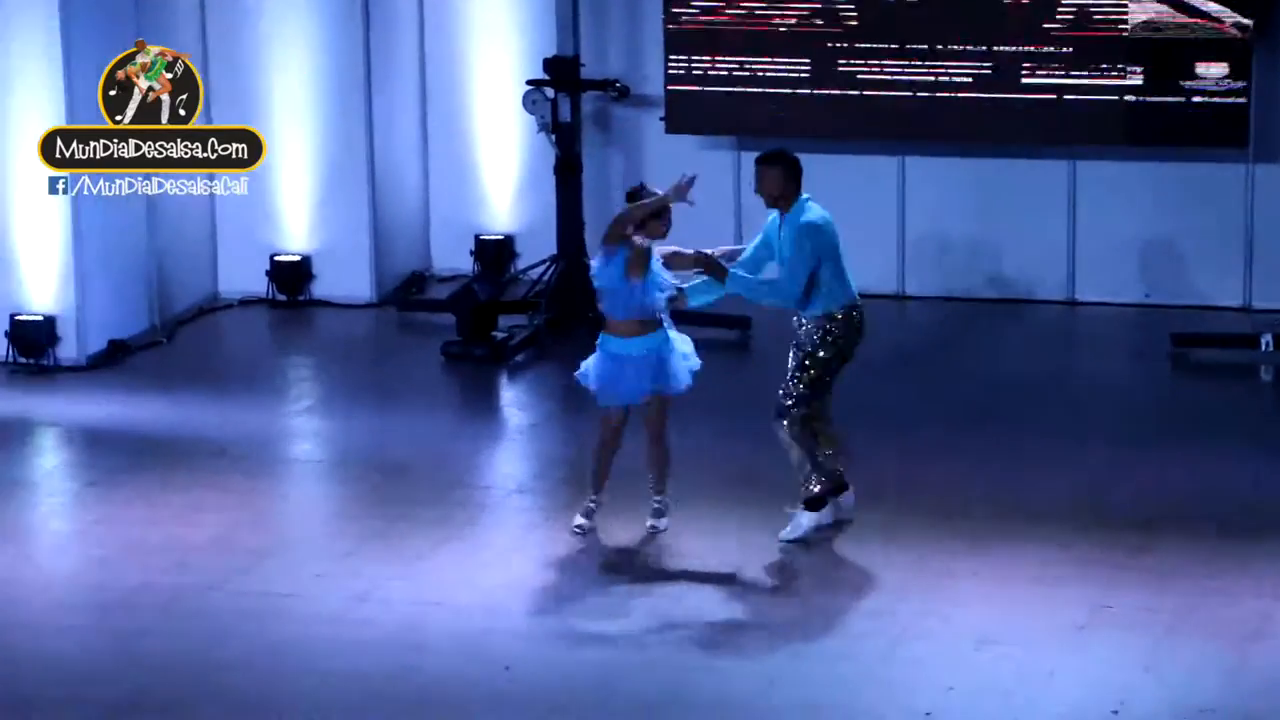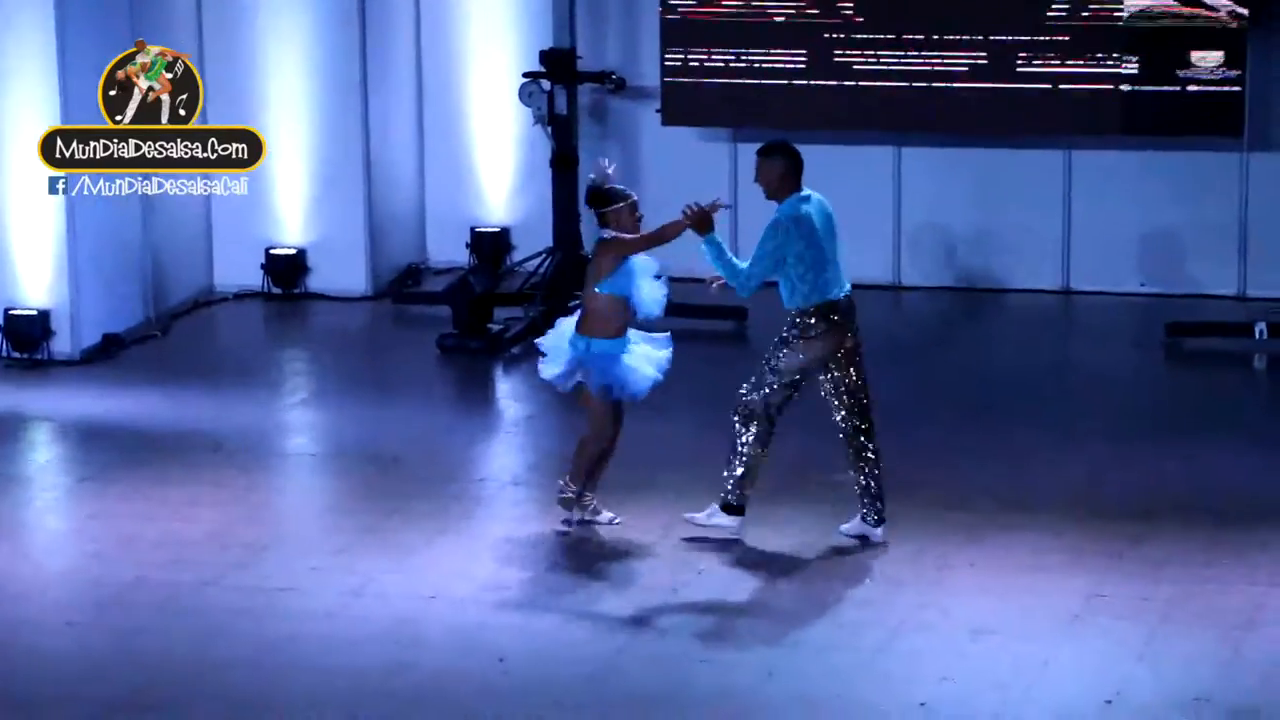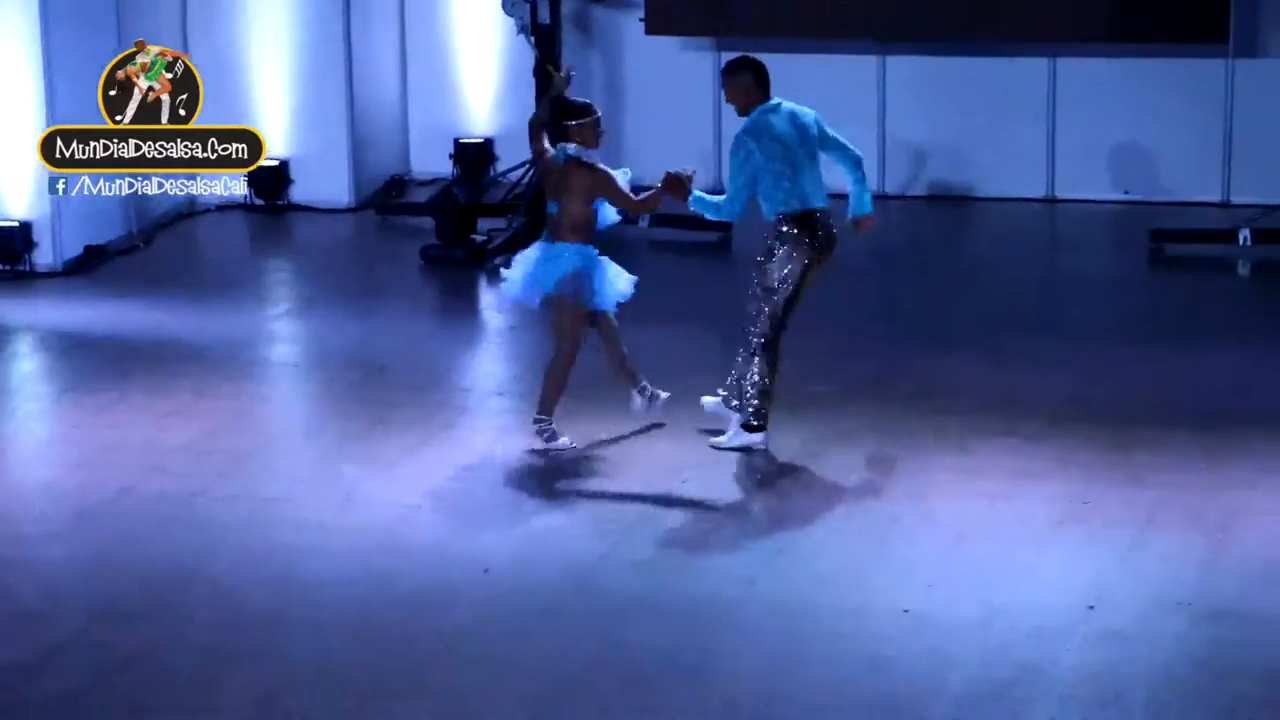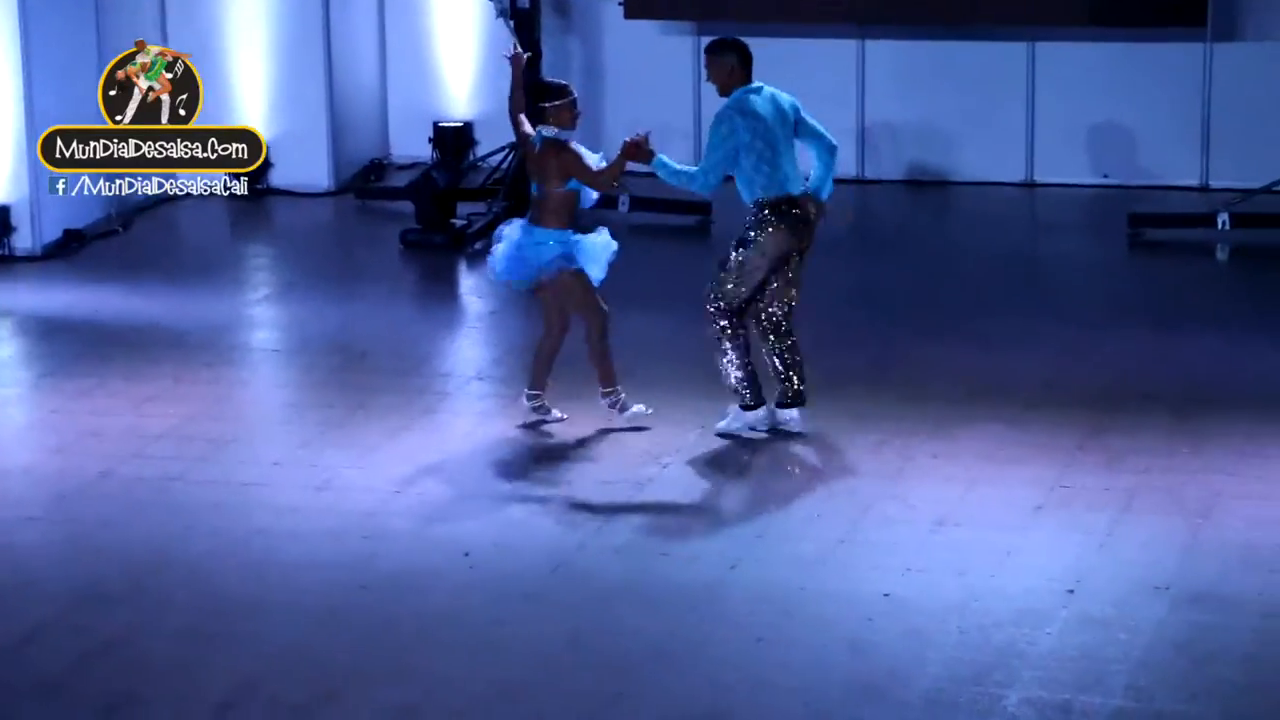
dt=0.2s
person 1, frame 1
left shoulder: (809, 224)
right shoulder: (779, 222)
left elbow: (788, 292)
right elbow: (746, 266)
left wrist: (724, 273)
left hip: (833, 327)
right hip: (811, 324)
left knee: (793, 414)
right knee: (795, 413)
left ankle: (819, 501)
right ankle: (833, 494)
person 1, frame 2
left shoulder: (785, 222)
right shoulder: (817, 206)
left elbow: (746, 281)
left wrist: (708, 237)
right wrist: (728, 272)
left hip: (812, 325)
right hip: (840, 317)
left knee: (753, 408)
right knee: (853, 418)
left ankle: (731, 509)
right ankle: (870, 518)
person 1, frame 3
left shoulder: (749, 137)
right shoulder: (804, 117)
left elbow: (733, 209)
right elbow: (853, 159)
left wrist: (689, 196)
right wrist: (860, 208)
left hip: (792, 234)
right hip: (821, 228)
left knee: (761, 329)
right knee: (766, 320)
left ankle: (752, 427)
right ankle: (736, 400)
person 1, frame 4
left shoulder: (731, 117)
right shoulder: (782, 101)
left elbow: (703, 183)
right elbow: (827, 146)
left wrist: (651, 160)
right wrist: (818, 193)
left hip: (771, 219)
right hip: (800, 214)
left knee: (726, 307)
right knee: (773, 314)
left ankle: (751, 405)
right ankle: (788, 408)
person 2, frame 1
left shoulder: (665, 259)
right shoulder: (615, 245)
right elbow: (624, 219)
right wrist: (665, 197)
left hip: (654, 350)
right hip: (614, 354)
left knee: (655, 432)
right knee: (610, 435)
left ankle: (658, 498)
right ankle: (592, 502)
person 2, frame 2
left shoulder: (614, 247)
right shoulder: (613, 248)
right elbow: (660, 236)
right wrist: (700, 216)
left hip: (615, 348)
right hip: (594, 350)
left knee: (612, 428)
right knee: (603, 428)
left ankle: (585, 498)
right ankle: (570, 490)
person 2, frame 3
left shoulder: (551, 161)
right shoulder: (593, 174)
left elbow: (537, 127)
right elbow: (634, 207)
left wrist: (555, 93)
right wrist: (668, 189)
left hip: (561, 259)
right hip: (570, 262)
left knee: (608, 328)
right knee: (569, 345)
left ankle: (640, 392)
right ankle: (544, 422)
person 2, frame 4
left shoulder: (530, 142)
right shoulder: (565, 152)
left elbow: (516, 112)
right elbow: (600, 182)
left wrist: (518, 70)
right wrist: (625, 156)
left hip: (537, 241)
right hip: (553, 245)
left knee: (557, 326)
right knee: (597, 317)
left ankle: (537, 396)
right ankle: (611, 395)
